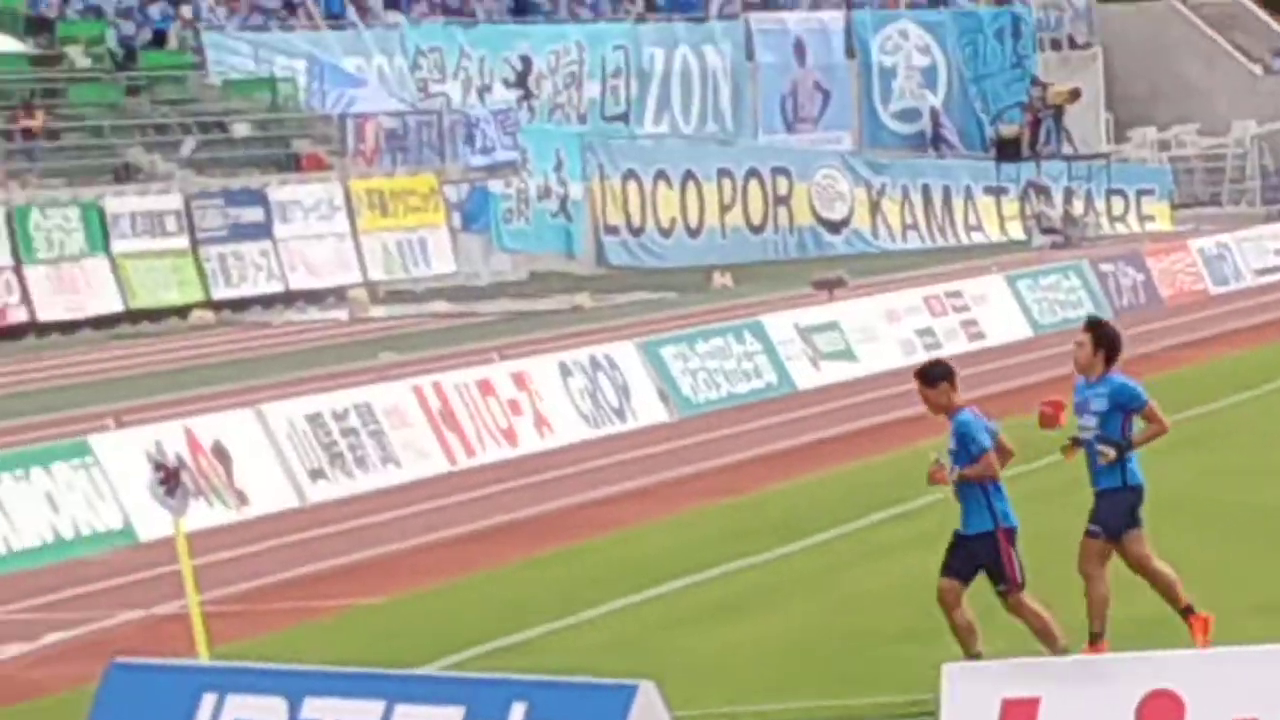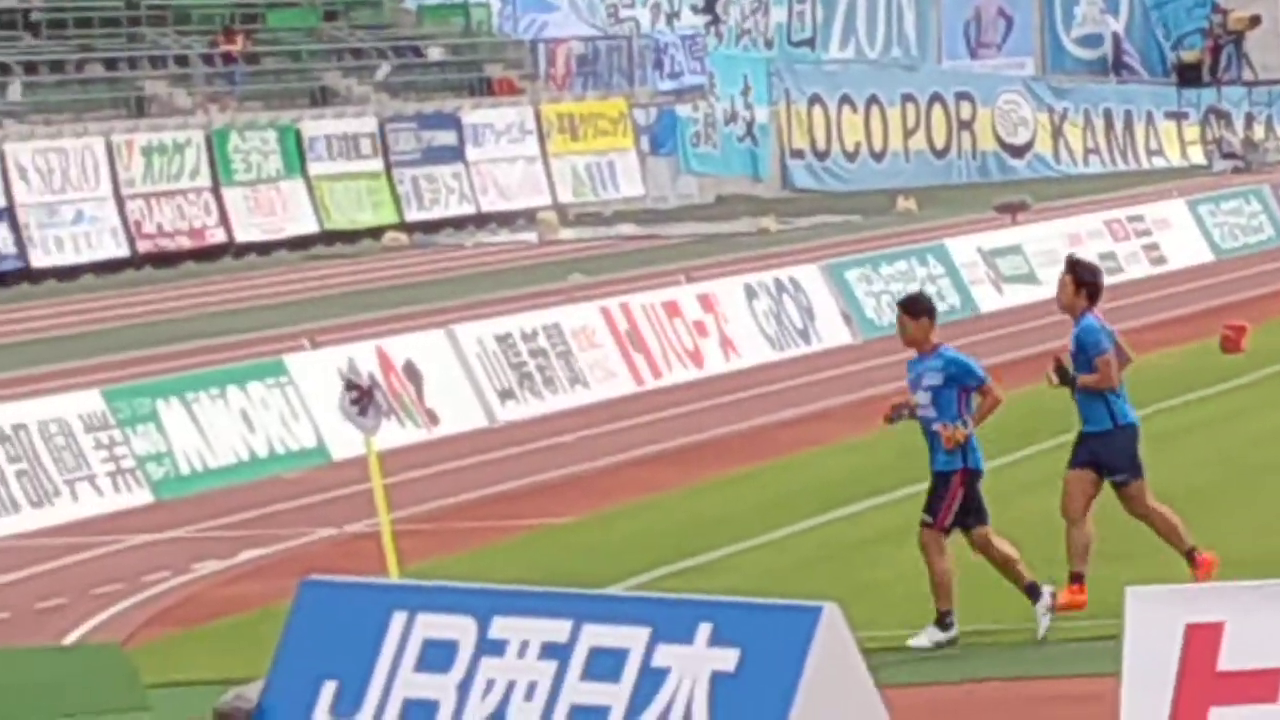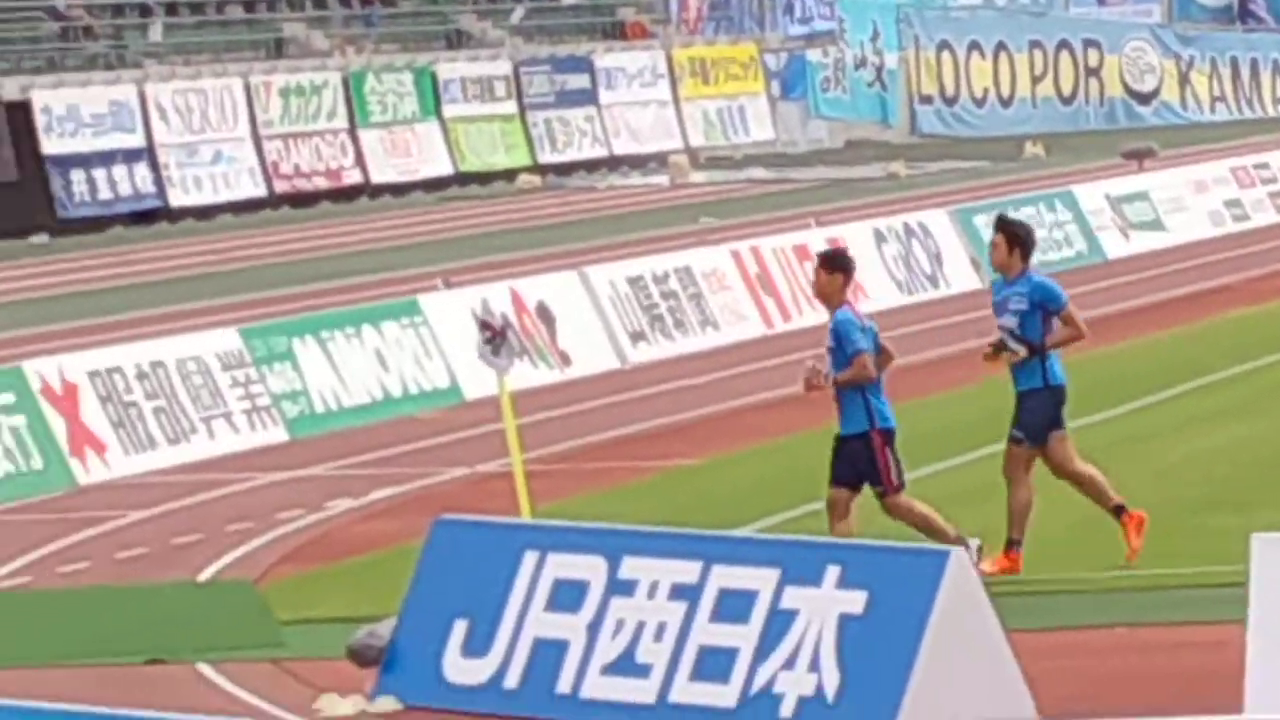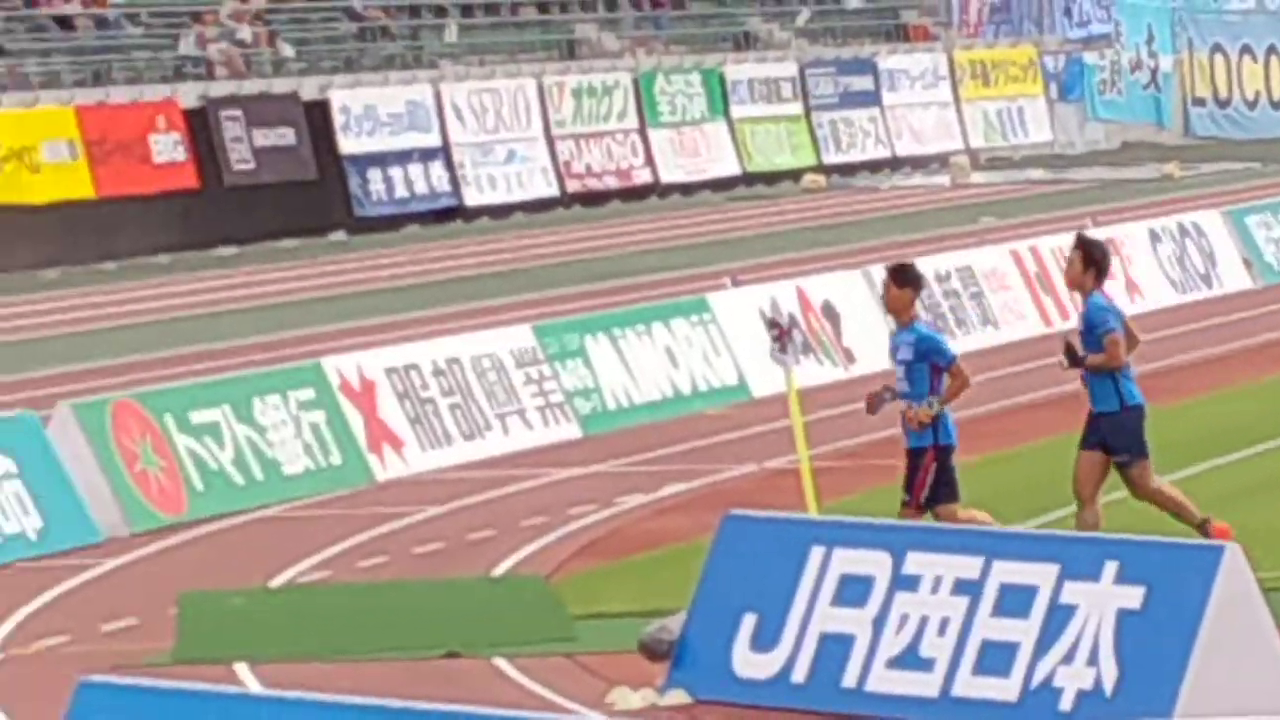
dt=0.4s
person 1, frame 1
left shoulder: (1121, 387)
right shoulder: (1081, 386)
left elbow: (1161, 424)
left wrist: (1124, 447)
right wrist: (1077, 442)
left hip: (1120, 487)
right hip: (1107, 487)
left knee: (1090, 564)
right knee: (1143, 563)
left ankle: (1096, 648)
right ankle: (1194, 618)
person 1, frame 2
left shoulder: (1088, 328)
right shoulder: (1089, 323)
left elbow: (1108, 378)
right elbow: (1125, 358)
left wrist: (1070, 381)
left hip: (1113, 430)
right hip: (1093, 430)
left knee: (1141, 507)
right knee: (1072, 509)
left ankle: (1198, 560)
right ankle: (1076, 588)
person 1, frame 3
left shoulder: (1040, 286)
right shoulder: (999, 287)
left elbow: (1078, 330)
left wrist: (1036, 348)
right wrist: (998, 347)
left hip: (1042, 387)
right hip: (1029, 388)
left knee: (1015, 470)
right knee: (1067, 466)
left ankle: (1012, 554)
right ankle: (1127, 517)
person 1, frame 4
left shoulder: (1095, 307)
right shoulder: (1097, 303)
left elbow: (1116, 359)
right elbow: (1132, 341)
left wrist: (1080, 362)
left hip: (1120, 409)
right hip: (1102, 411)
left knee: (1144, 487)
right knee: (1082, 491)
left ankle: (1212, 531)
person 2, frame 1
left shoulder: (965, 422)
right shoulder: (966, 417)
left elbow: (992, 468)
right elbow: (1006, 449)
left wrist: (952, 476)
left hip: (991, 524)
right hip: (971, 526)
left knee: (1014, 600)
right knee: (946, 592)
right ankle: (976, 664)
person 2, frame 2
left shoulder: (952, 361)
right shoulder: (915, 365)
left elbow: (993, 396)
left wrist: (965, 428)
right wrist: (902, 411)
left hip: (958, 464)
right hip: (943, 464)
left knee: (929, 539)
right knee: (981, 538)
left ankle: (945, 624)
right ankle: (1038, 594)
person 2, frame 3
left shoulder: (843, 321)
right shoulder: (847, 318)
left elbow: (867, 373)
right elbow: (886, 356)
left wrist: (830, 381)
left hip: (870, 425)
right hip: (851, 428)
left knee: (893, 502)
right knee: (836, 502)
left ankle: (961, 548)
person 2, frame 4
left shoulder: (924, 337)
right shoulder: (899, 336)
left elbow: (962, 378)
left wrist: (931, 408)
right wrist: (885, 395)
left hip: (931, 441)
right hip: (922, 440)
left knee: (909, 515)
right knee: (948, 515)
